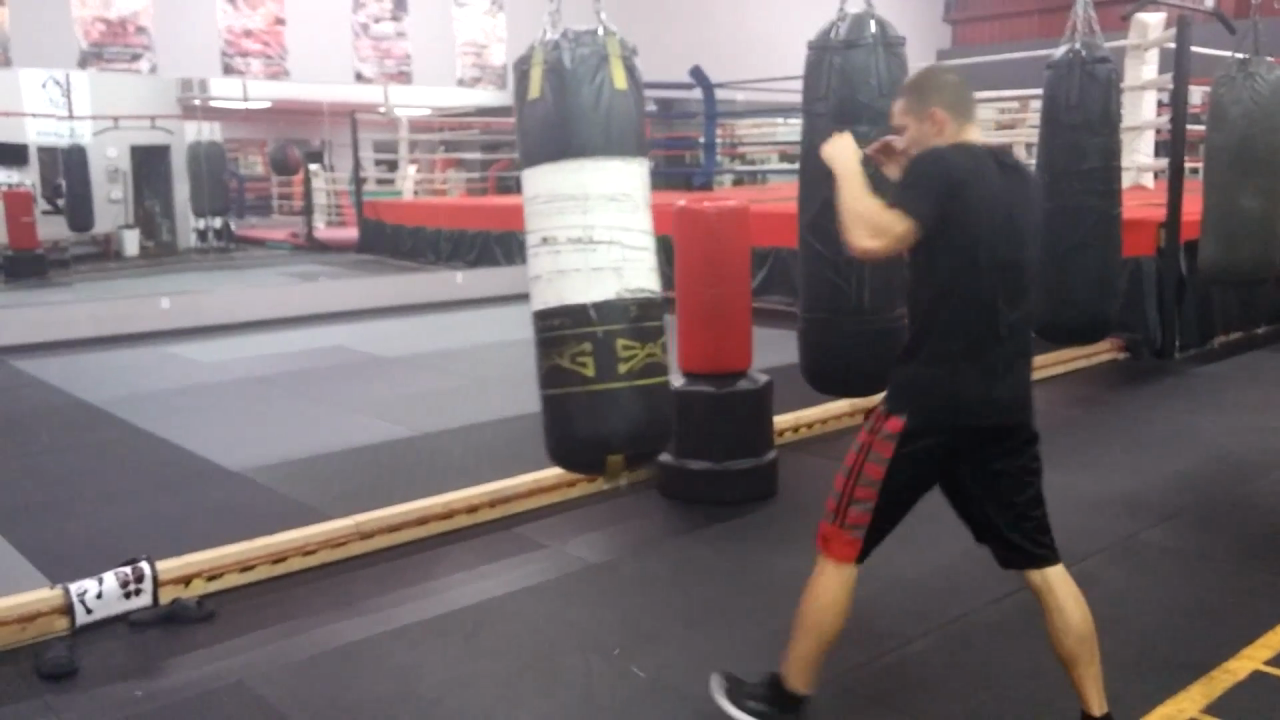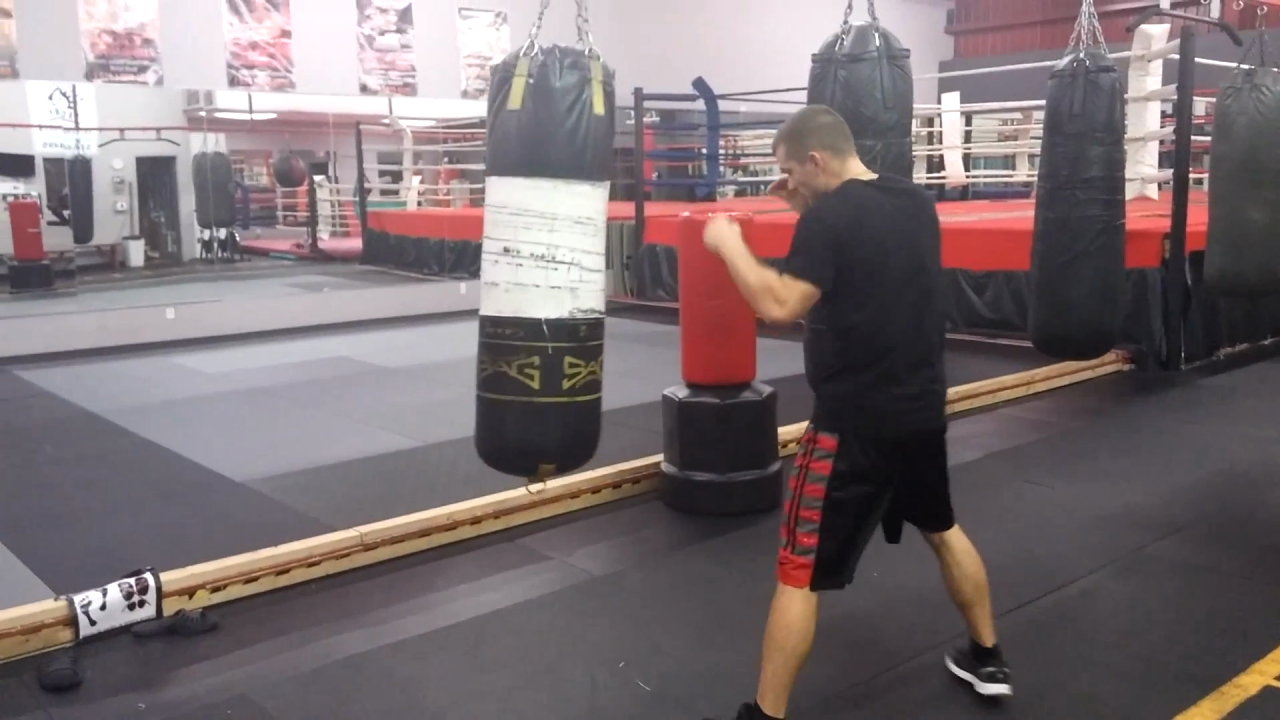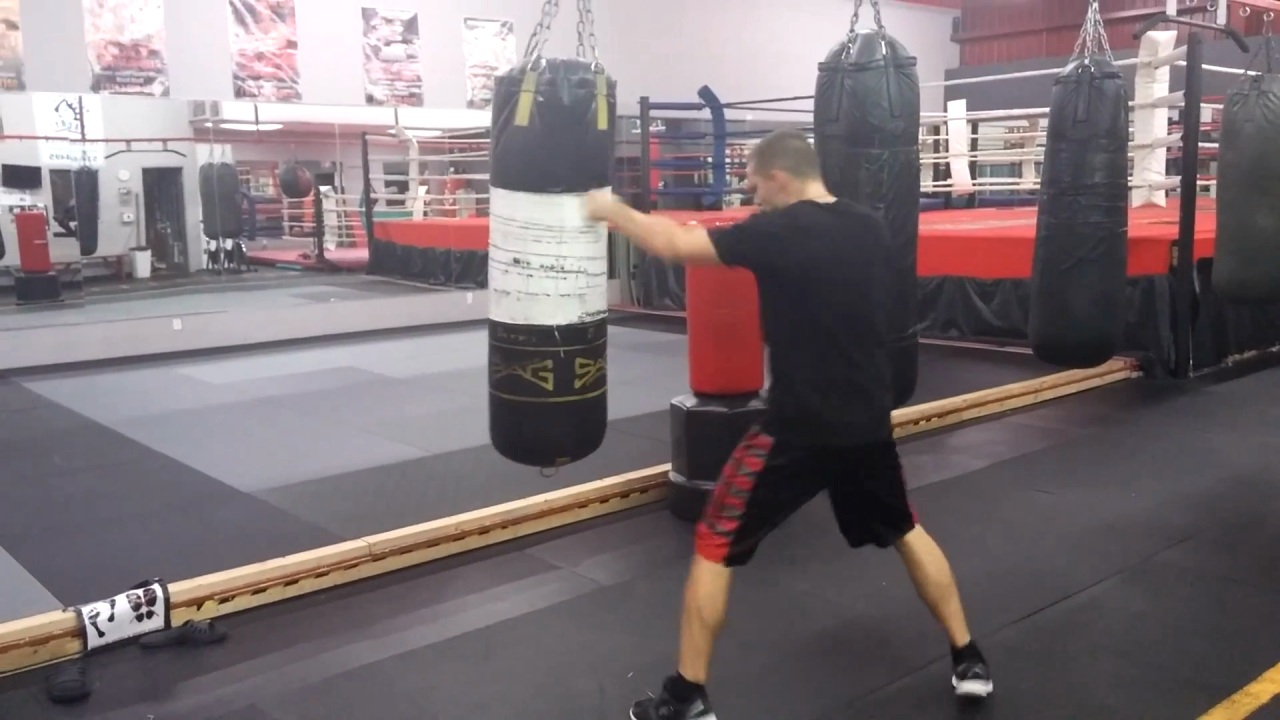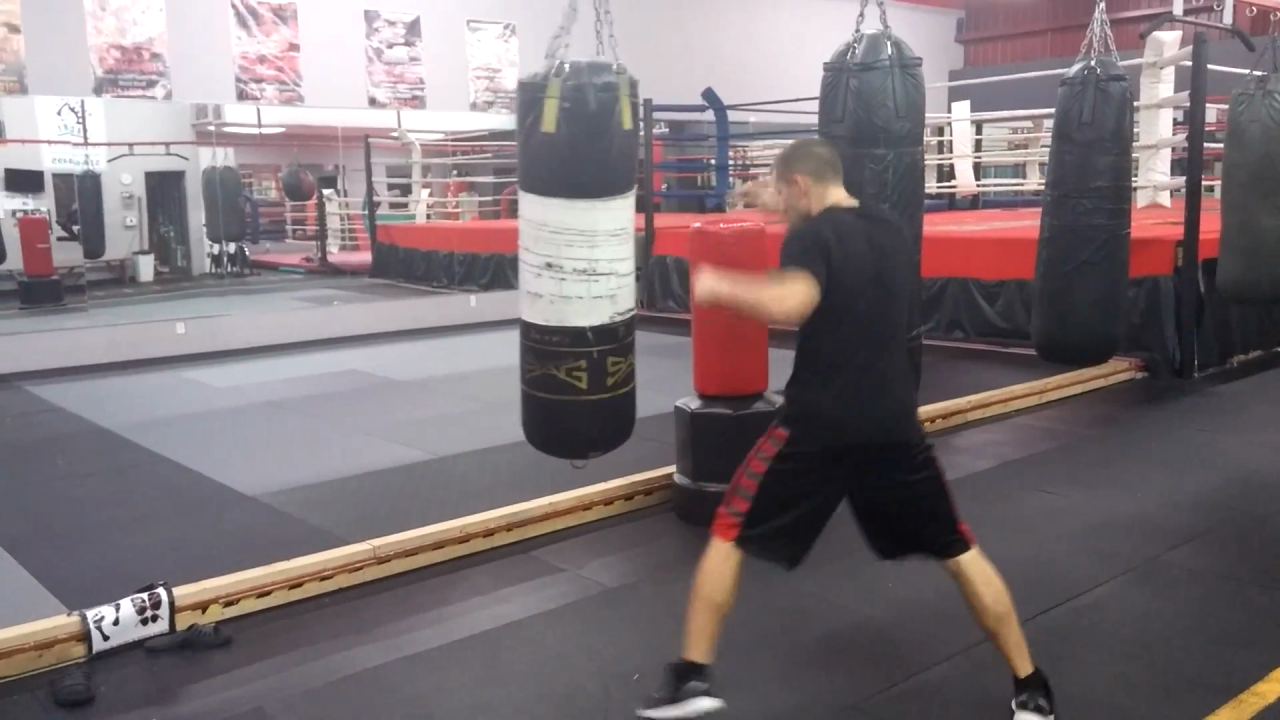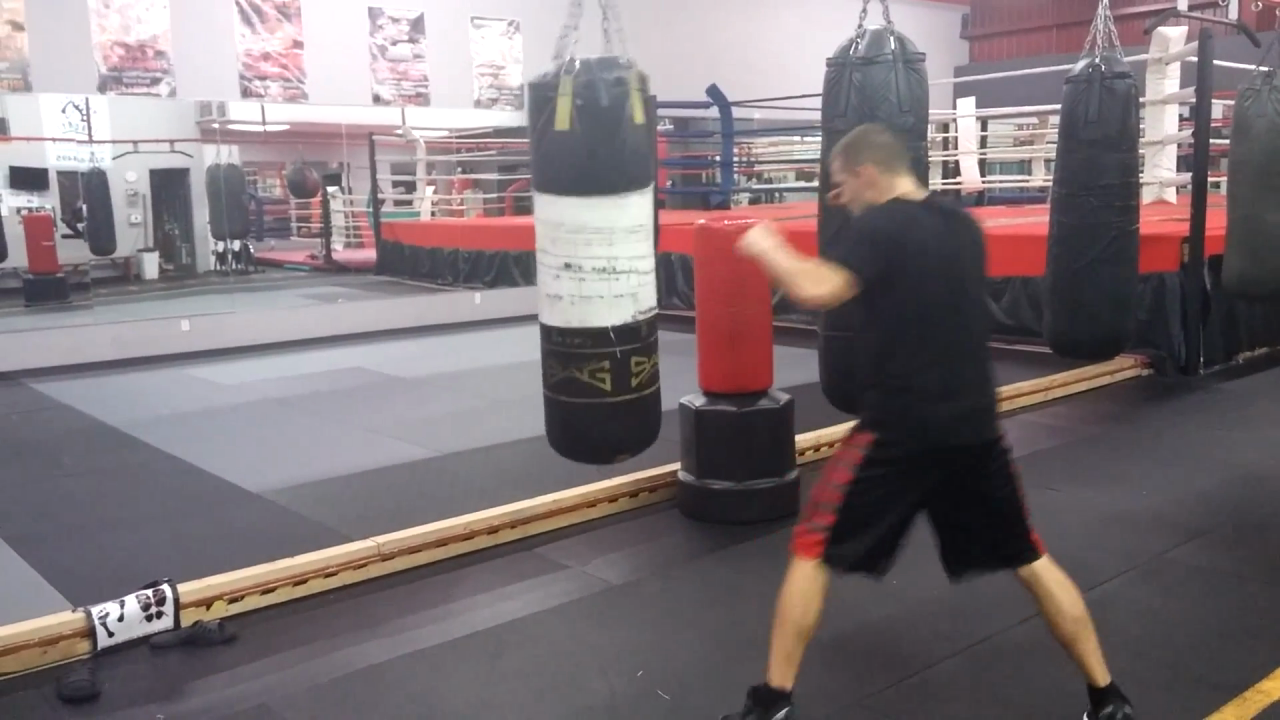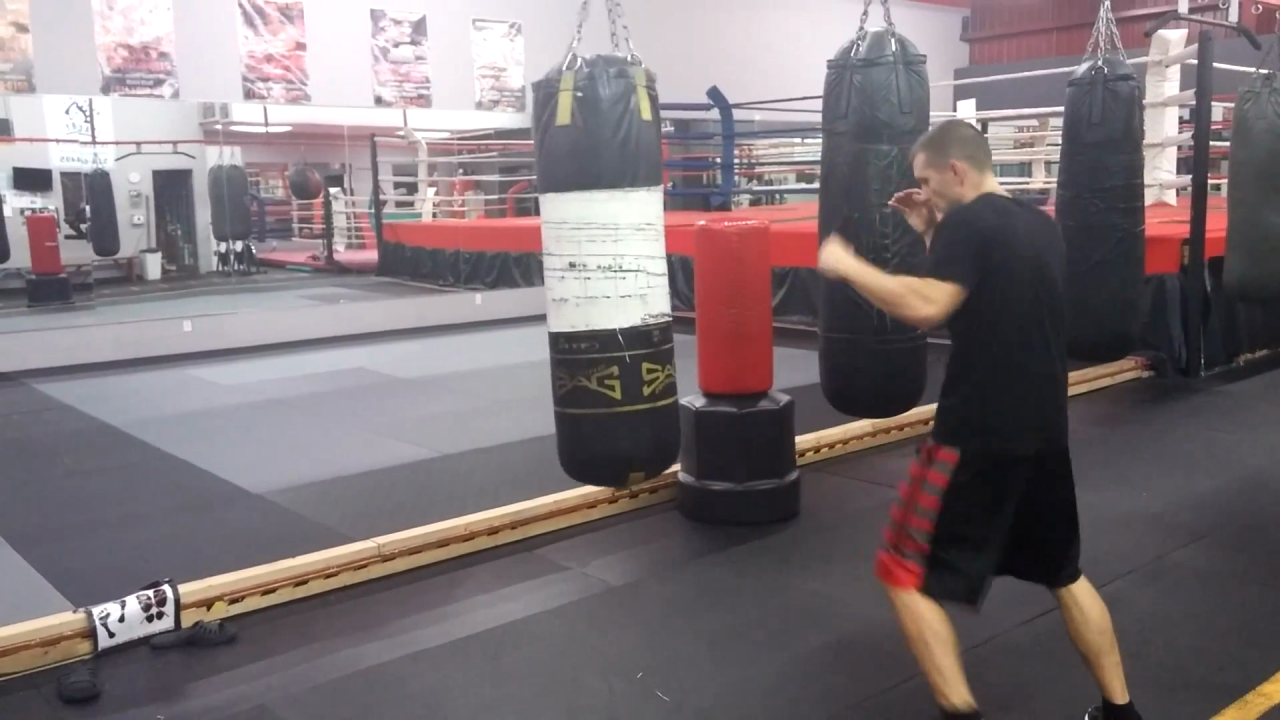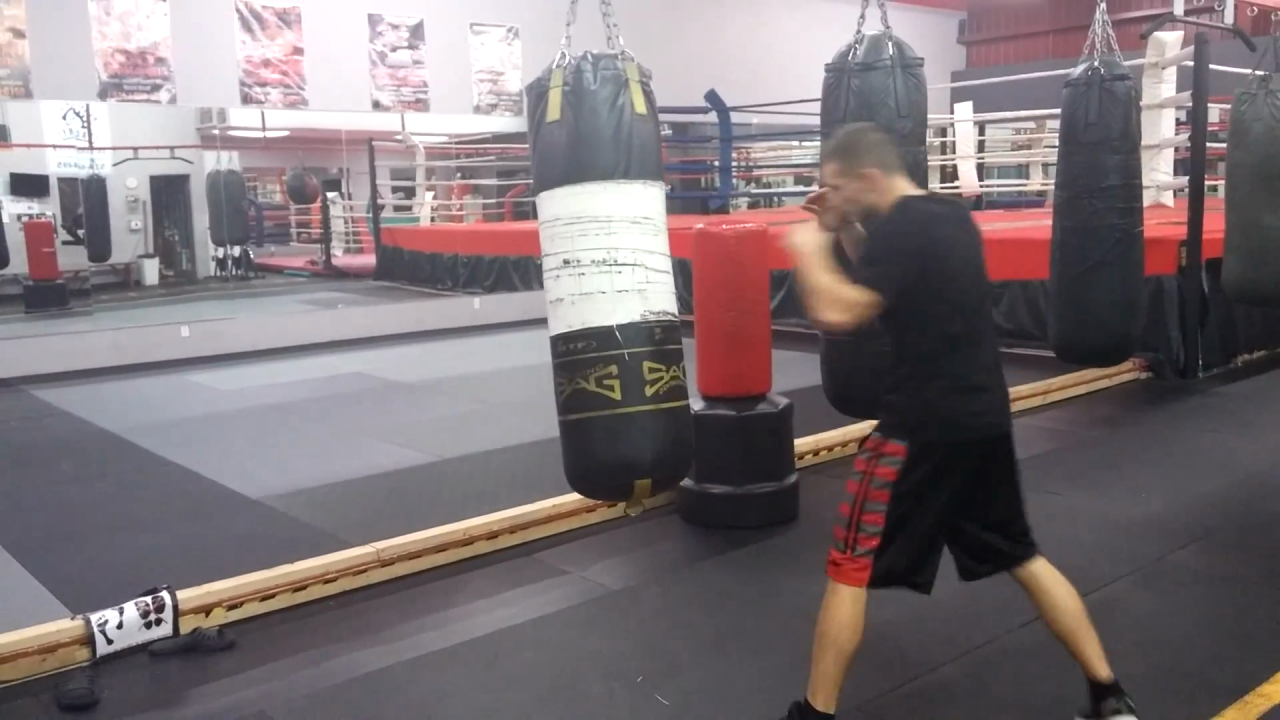
dt=0.4s
person 1, frame 1
left shoulder: (944, 170)
right shoulder: (1017, 179)
left elbow: (874, 240)
left wrist: (844, 163)
right wrist: (912, 174)
left hip: (929, 400)
right hip: (1006, 405)
left knee: (839, 546)
right knee: (1040, 565)
person 1, frame 2
left shoulder: (830, 215)
right shoulder: (914, 203)
left elbow: (781, 305)
left wrist: (727, 244)
left hip: (854, 418)
right hip: (921, 406)
left knee: (796, 570)
right knee: (941, 528)
right ankle: (986, 658)
person 1, frame 3
left shoulder: (776, 231)
right shoulder: (870, 228)
left elbow: (676, 246)
left wrist: (613, 209)
left hip: (798, 426)
right hip: (868, 419)
left knee: (714, 546)
right knee: (903, 531)
right ankle: (968, 659)
person 1, frame 4
left shoulder: (814, 233)
right shoulder: (890, 231)
left elbow: (788, 305)
left wrist: (720, 286)
right wrist: (780, 215)
left hip: (814, 426)
right hip: (894, 425)
left knee: (730, 535)
right knee: (959, 553)
person 1, frame 5
left shoulder: (878, 226)
right shoulder: (960, 226)
left elbow: (818, 291)
left wrist: (765, 246)
left hip: (896, 429)
right hip: (974, 426)
left knee: (811, 551)
right knee: (1027, 559)
person 1, frame 6
left shoulder: (971, 224)
right shoulder: (1039, 226)
left elbow: (928, 306)
left wrist: (847, 264)
right wrist: (933, 228)
left hip: (977, 437)
right hip: (1044, 433)
left knee: (904, 577)
right knee: (1064, 576)
person 1, frame 7
left shoulder: (900, 232)
right shoulder: (949, 216)
left elbow: (837, 312)
left wrist: (809, 250)
right wrist: (844, 226)
left hip: (926, 431)
right hip: (987, 418)
left knee: (850, 570)
right knee: (1019, 560)
